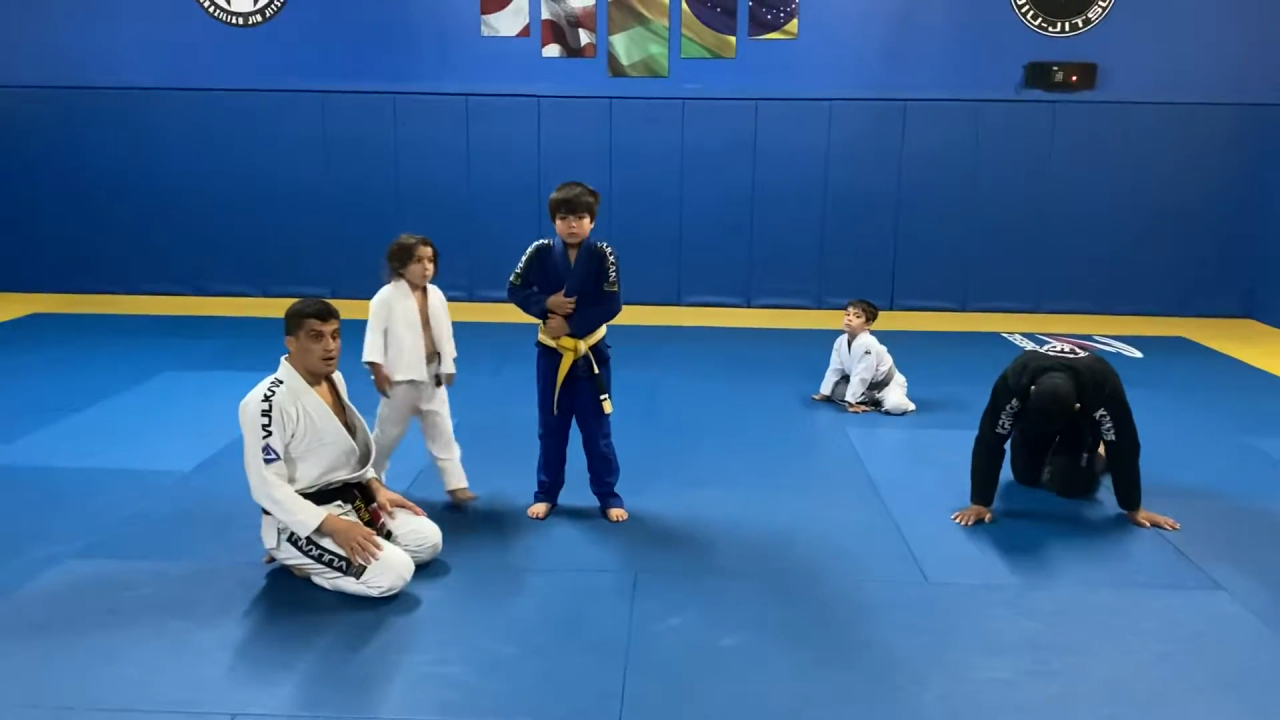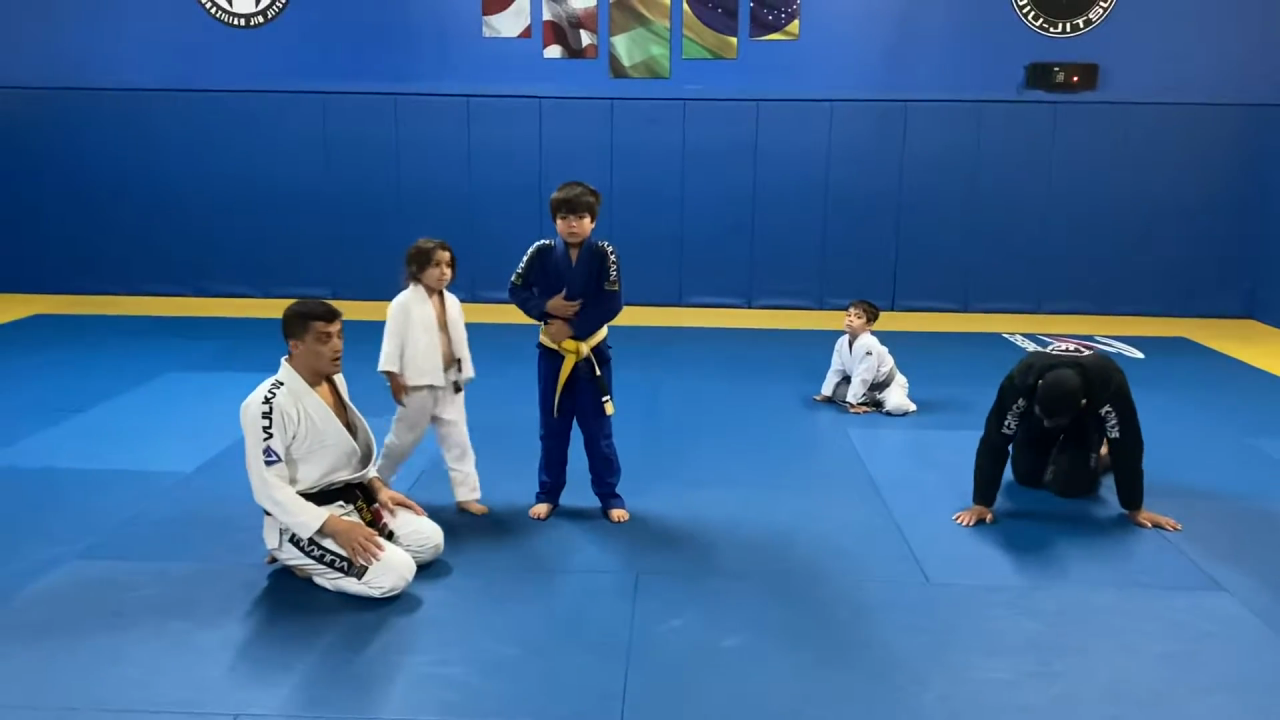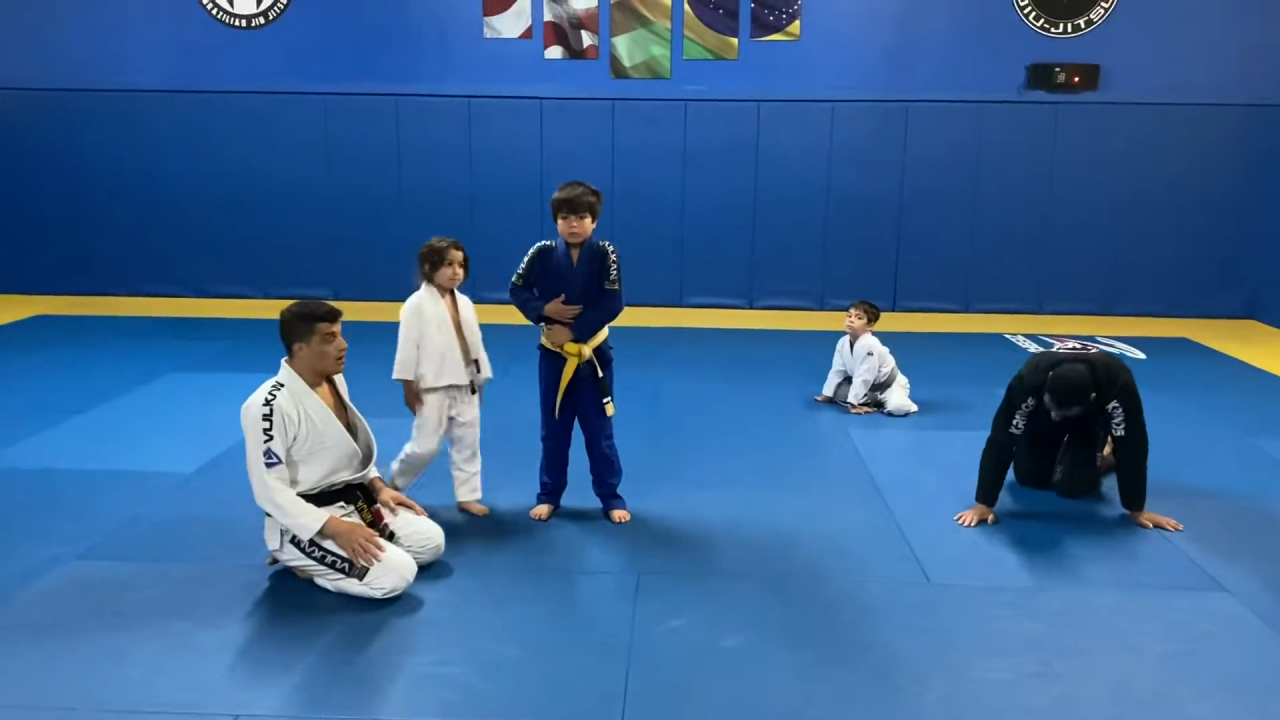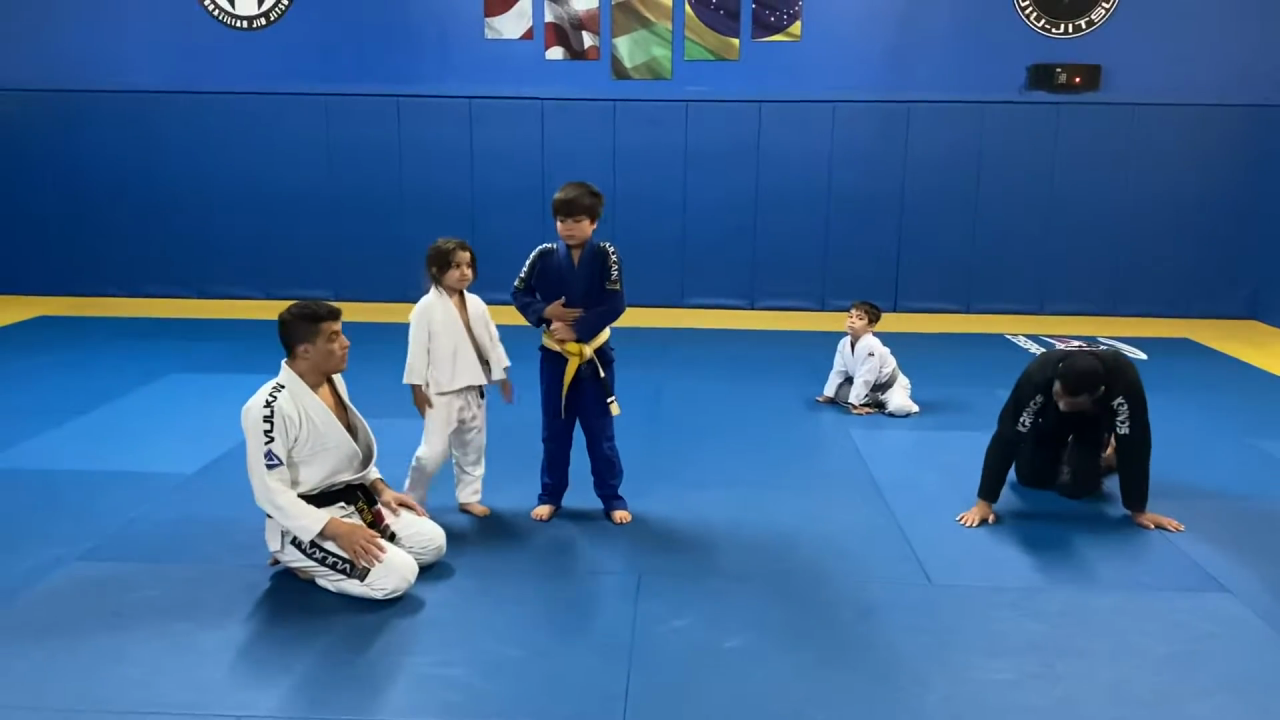
dt=0.1s
person 1, frame 1
left shoulder: (603, 255)
right shoulder: (540, 252)
left elbow: (611, 305)
right elbow: (515, 290)
left wrist: (570, 325)
right wrist: (546, 304)
left hip: (591, 352)
right hip: (552, 353)
left knee: (596, 428)
right knee: (551, 427)
left ankle: (608, 495)
right ankle: (546, 493)
person 1, frame 2
left shoulder: (604, 255)
right shoulder: (541, 253)
left elbow: (611, 305)
right elbow: (516, 289)
left wrist: (573, 328)
right wrist: (545, 307)
left hip: (592, 353)
right hip: (553, 354)
left knee: (598, 429)
right knee: (552, 428)
left ankle: (609, 495)
right ankle: (547, 494)
person 1, frame 3
left shoulder: (605, 254)
right shoulder: (542, 253)
left elbow: (612, 305)
right elbow: (517, 290)
left wrist: (573, 332)
right wrist: (544, 310)
left hip: (593, 355)
right hip: (554, 356)
left knee: (599, 430)
right knee: (553, 430)
left ankle: (611, 497)
right ankle: (549, 495)
person 1, frame 4
left shoulder: (605, 255)
right shoulder: (544, 256)
left elbow: (614, 304)
right elbow: (519, 293)
left wrist: (576, 329)
right wrist: (544, 313)
left hip: (595, 357)
right hip: (555, 358)
left knee: (600, 432)
right knee: (554, 431)
left ankle: (612, 498)
right ankle: (550, 496)
person 2, frame 1
left shoulder: (333, 380)
right shoulder: (267, 402)
right elbow: (268, 487)
left wrist: (376, 487)
right wrist: (334, 526)
right hip: (300, 521)
left knee: (428, 540)
right knee: (393, 573)
left ankle: (312, 556)
right ankle: (296, 557)
person 2, frame 2
left shoulder: (334, 380)
right shoulder: (269, 404)
right elbow: (270, 489)
left wrist: (378, 487)
right wrist: (336, 527)
right hip: (303, 521)
left knee: (430, 541)
right knee: (394, 574)
left ankle: (314, 556)
right ankle: (298, 557)
person 2, frame 3
left shoulder: (334, 380)
right shoulder: (269, 406)
right elbow: (271, 492)
left wrist: (379, 487)
right wrist: (336, 529)
right hip: (304, 522)
left knee: (431, 541)
right knee: (395, 575)
left ankle: (319, 557)
right ankle: (299, 558)
person 2, frame 4
left shoulder: (333, 381)
right shoulder: (270, 407)
right elbow: (270, 492)
left wrist: (380, 488)
right wrist: (337, 530)
right hip: (306, 523)
left knee: (432, 542)
right knee: (397, 575)
left ankle: (317, 559)
right ankle: (301, 560)
person 3, frame 1
left shoulder: (436, 295)
right shoulder: (387, 296)
right elbow: (375, 334)
left wrist: (448, 367)
right wrist: (377, 369)
left hip: (433, 378)
right hip: (401, 379)
left knee: (443, 434)
right knee: (388, 434)
left ankle: (456, 486)
person 3, frame 2
left shoulder: (452, 302)
right shoulder: (404, 303)
right elbow: (393, 342)
left wrist: (463, 375)
right wrist: (394, 379)
left hip: (451, 385)
right hip: (418, 386)
left knee: (458, 442)
right knee: (403, 439)
left ankle: (466, 495)
right ankle: (378, 478)
person 3, frame 3
left shoulder: (464, 303)
right shoulder: (417, 304)
right elbow: (408, 346)
left wrist: (479, 377)
right wrist: (409, 385)
left hip: (465, 386)
right hip: (434, 388)
left knee: (468, 443)
right knee: (426, 446)
left ankle: (467, 496)
right ankle: (395, 481)
person 3, frame 4
left shoulder: (476, 304)
right shoulder: (427, 307)
left elbow: (492, 340)
right elbow: (418, 351)
left wrist: (503, 376)
right wrist: (417, 390)
left hip: (474, 389)
right hip: (443, 391)
left knee: (472, 447)
right knee: (434, 449)
left ankle: (469, 497)
right ankle: (413, 496)
person 4, frame 1
left shoulder: (1104, 388)
right shoulder: (1014, 382)
left elbow: (1124, 446)
right elbow: (990, 441)
left wrist: (1133, 509)
right wrist: (980, 503)
left hip: (1082, 421)
right hip: (1031, 412)
left knee: (1068, 485)
right knee: (1026, 477)
left ankle: (1099, 455)
person 4, frame 2
left shoulder: (1111, 386)
right shoulder: (1022, 380)
left elbow: (1127, 446)
right elbow: (995, 440)
left wrist: (1135, 509)
right wrist: (981, 504)
left hip: (1086, 422)
left knee: (1067, 484)
right knee: (1026, 477)
left ankle: (1102, 453)
person 4, frame 3
left shoulder: (1118, 383)
right shoulder: (1030, 379)
left elbow: (1131, 445)
right elbow: (1001, 440)
left wrist: (1137, 510)
right wrist: (983, 504)
left hip: (1091, 422)
left knee: (1072, 485)
right knee: (1028, 478)
left ankle: (1105, 453)
person 4, frame 4
left shoulder: (1124, 382)
right shoulder: (1039, 375)
left elbow: (1134, 445)
right elbow: (1007, 436)
left wrist: (1138, 510)
right wrist: (985, 501)
left hip: (1095, 421)
right hip: (1049, 419)
left knee: (1074, 485)
right knee: (1029, 477)
left ankle: (1106, 455)
right ankle: (1062, 449)
